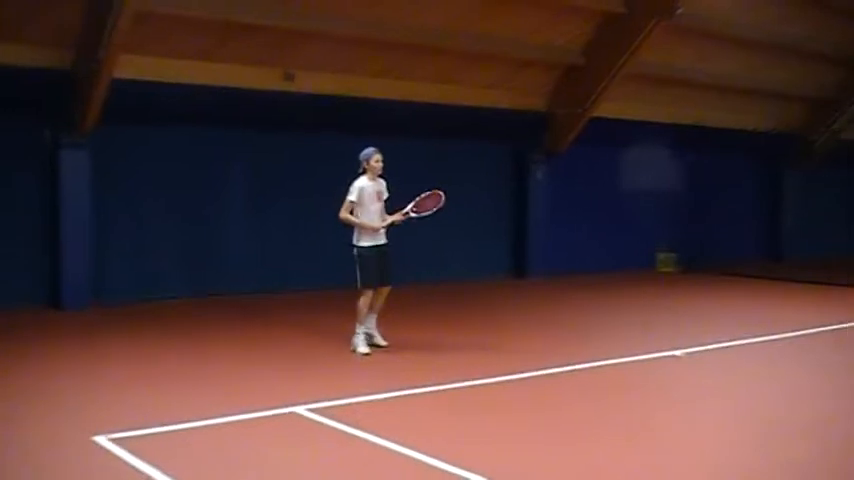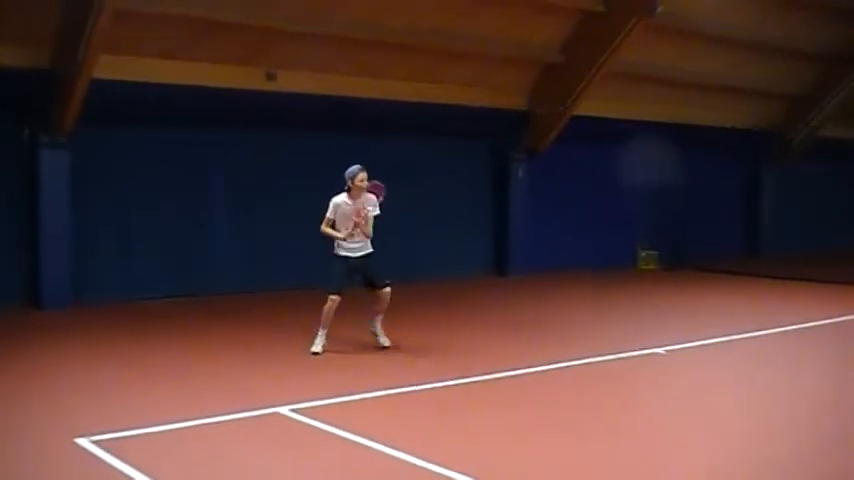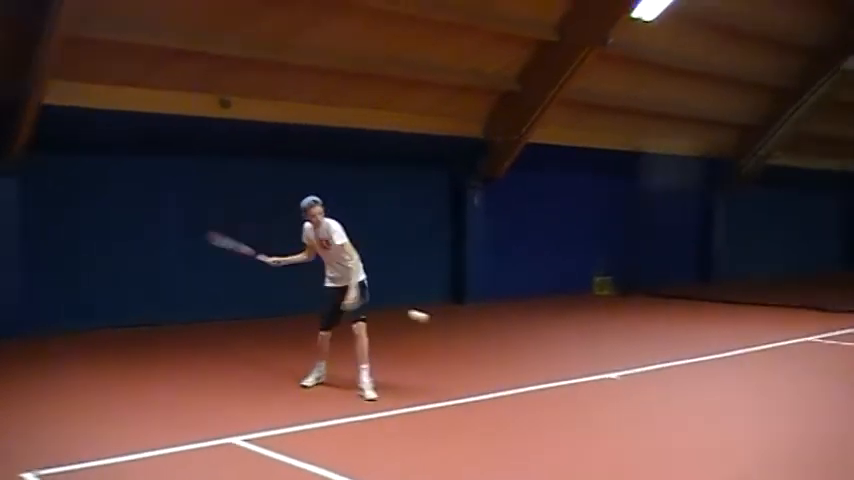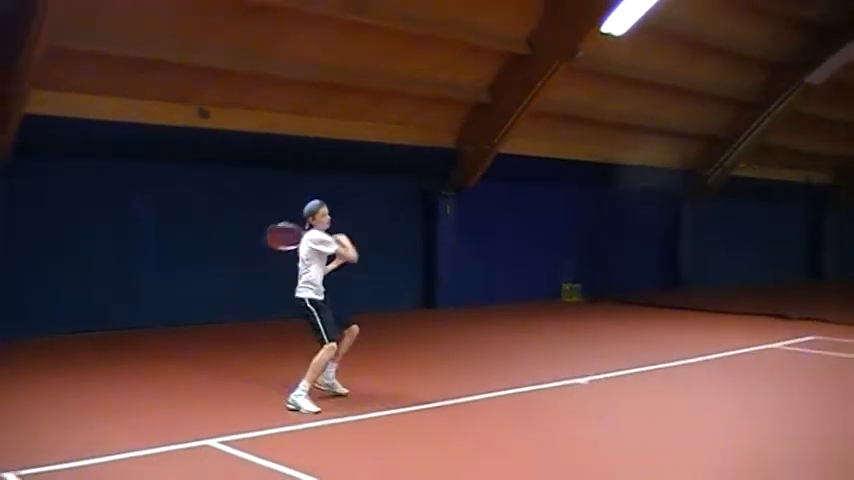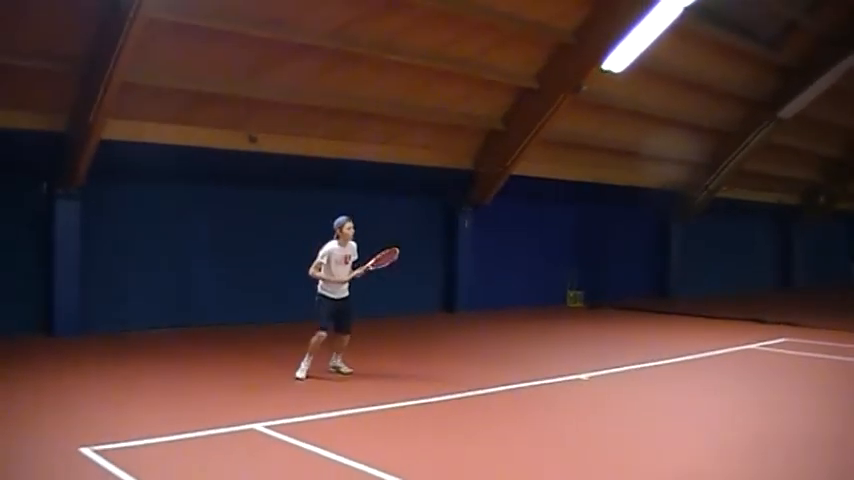
dt=0.7s
person 1, frame 1
left shoulder: (382, 184)
right shoulder: (359, 185)
right elbow: (343, 215)
left wrist: (392, 218)
right wrist: (368, 226)
left hip: (381, 243)
right hip: (364, 245)
left knee: (384, 287)
right knee: (367, 290)
left ankle: (370, 329)
right ankle: (358, 337)
person 1, frame 2
left shoulder: (371, 200)
right shoulder: (337, 201)
left elbow: (369, 233)
right elbow: (324, 228)
left wrist: (360, 225)
right wrist: (340, 235)
left hip: (365, 253)
right hip: (343, 256)
left knee: (385, 291)
right knee: (334, 298)
left ankle: (377, 327)
right ankle: (321, 338)
person 1, frame 3
left shoulder: (333, 227)
right shoulder: (307, 230)
left elbow: (350, 259)
right elbow: (309, 255)
left wrist: (353, 291)
right wrist: (280, 261)
left hip: (355, 282)
right hip: (333, 286)
left knee: (359, 327)
right knee: (324, 333)
left ankle: (365, 381)
right ankle: (319, 371)
person 1, frame 4
left shoulder: (311, 238)
right shoulder: (318, 237)
right elbow: (353, 257)
left wrist: (337, 262)
right wrist: (343, 239)
left hip: (316, 298)
right hip: (310, 298)
left knee: (352, 330)
right knee: (331, 345)
left ankle: (328, 377)
right ankle: (299, 395)
person 1, frame 5
left shoulder: (353, 246)
right shoulder: (329, 249)
right elbow: (312, 272)
left wrist: (356, 273)
right wrist: (332, 280)
left hip: (343, 296)
right hip: (326, 296)
left knee: (345, 334)
right knee: (322, 334)
left ankle: (336, 361)
right ankle: (304, 365)
